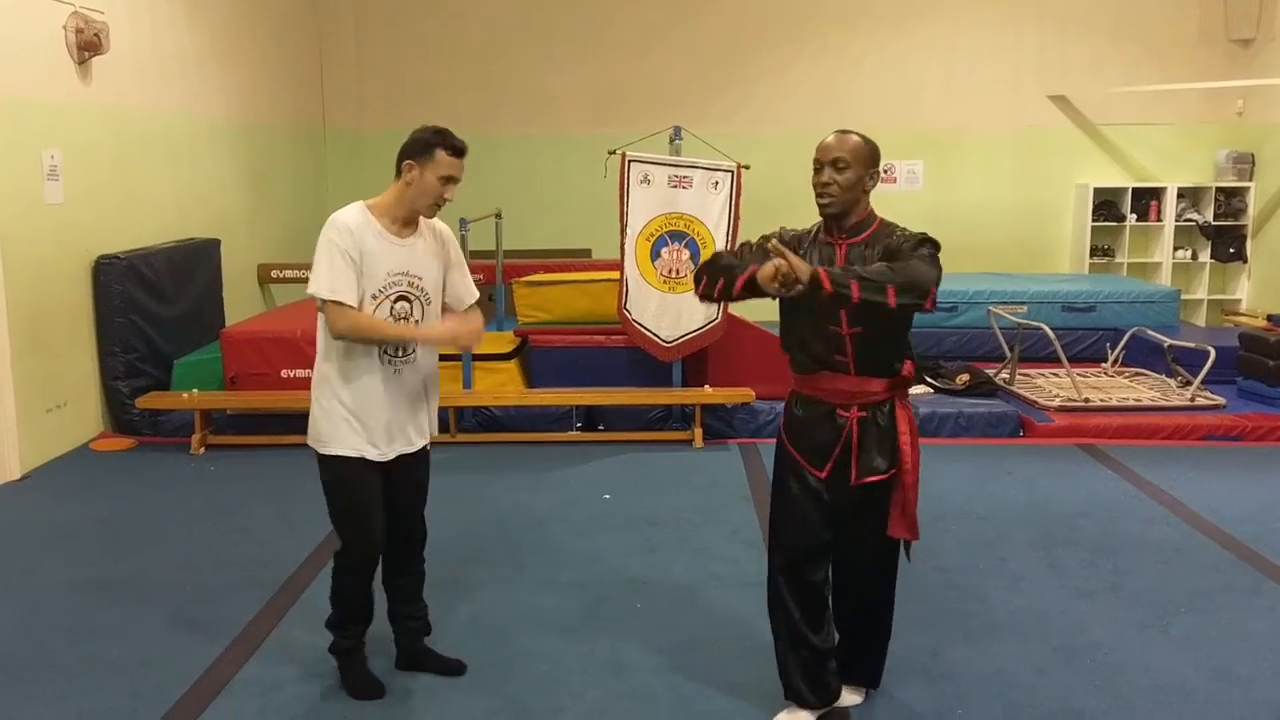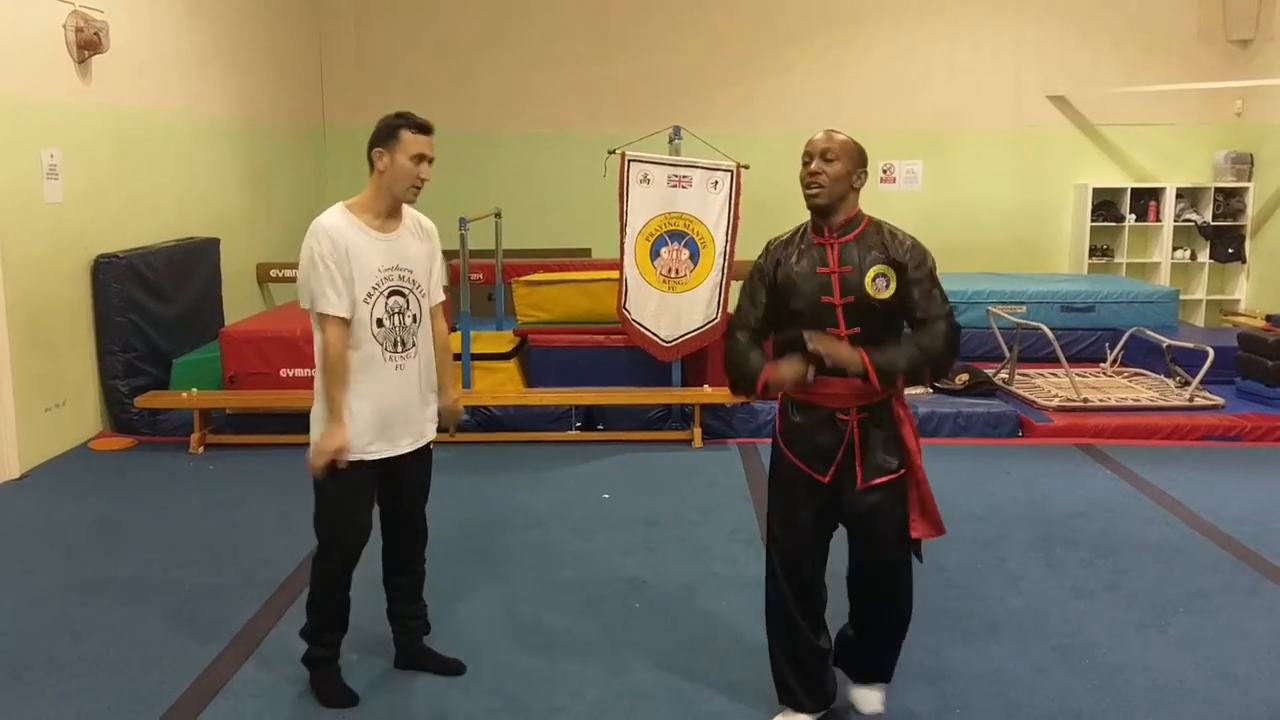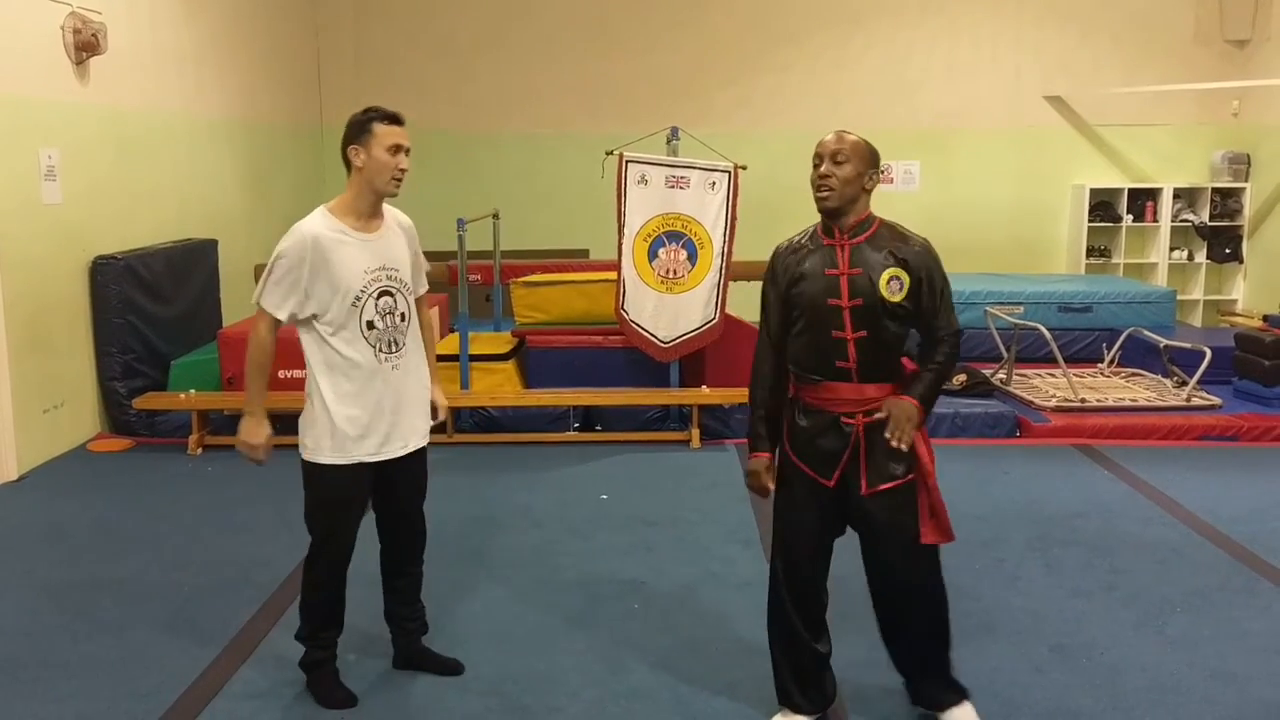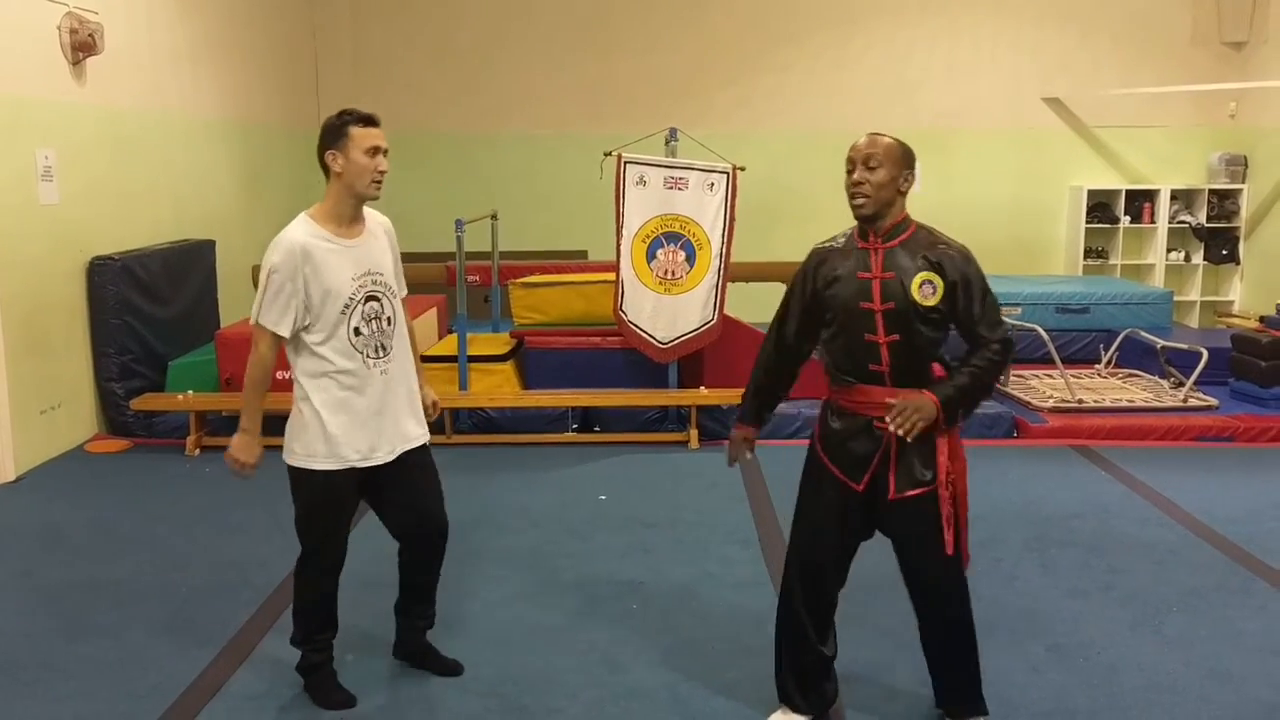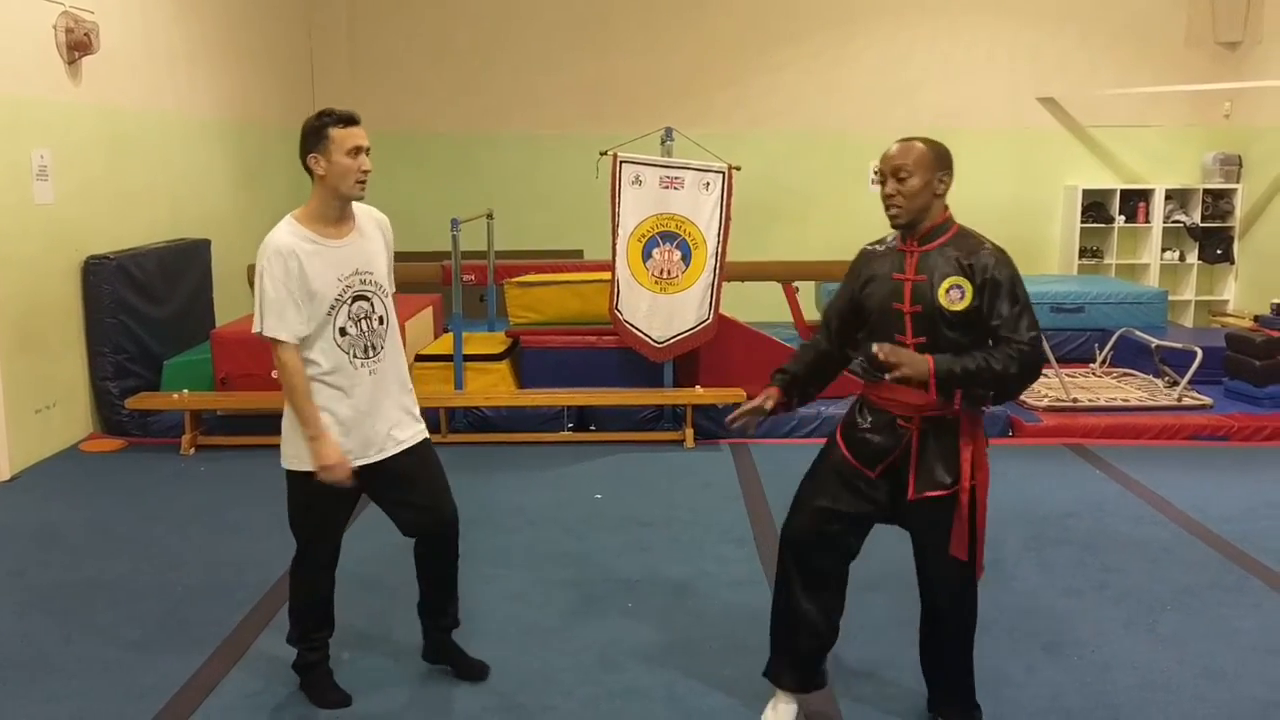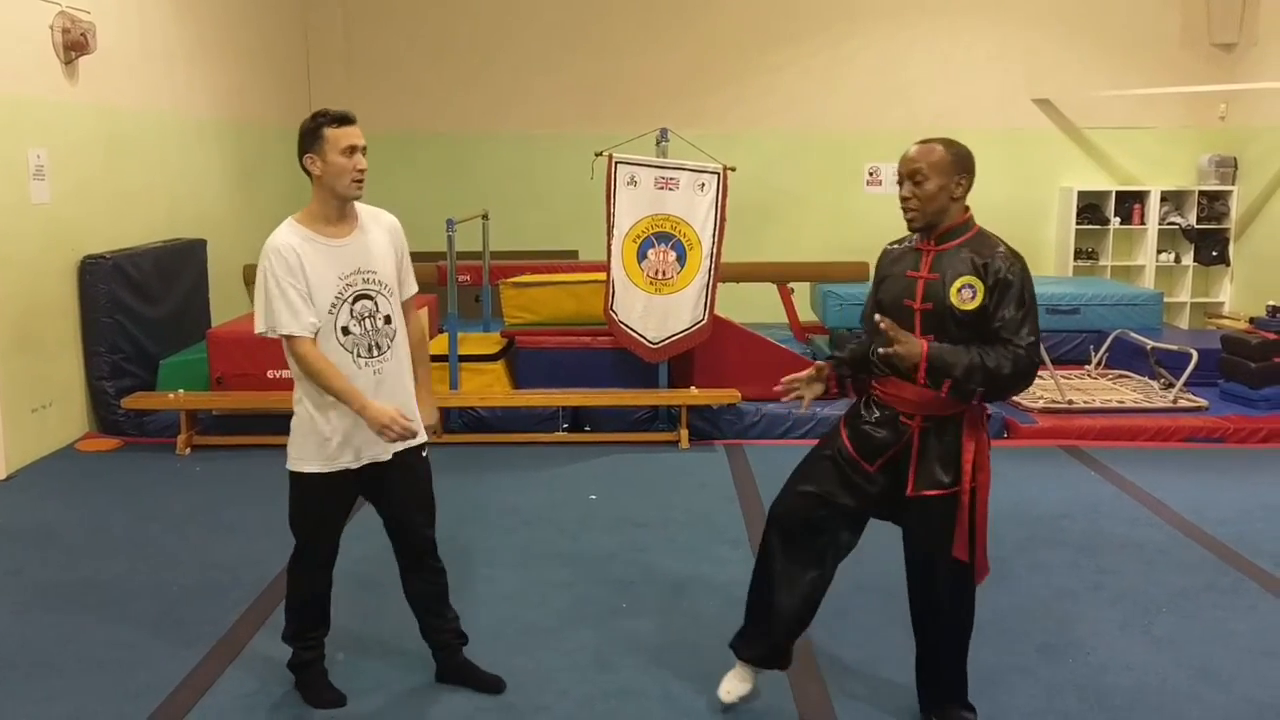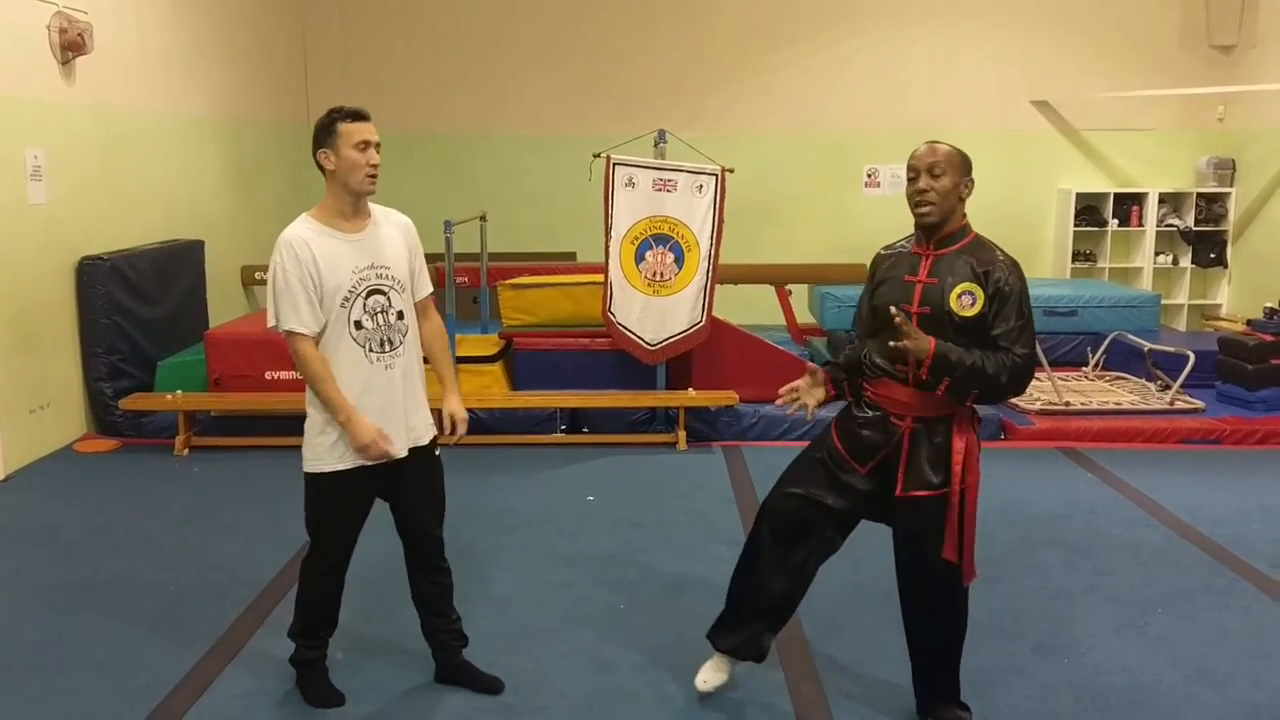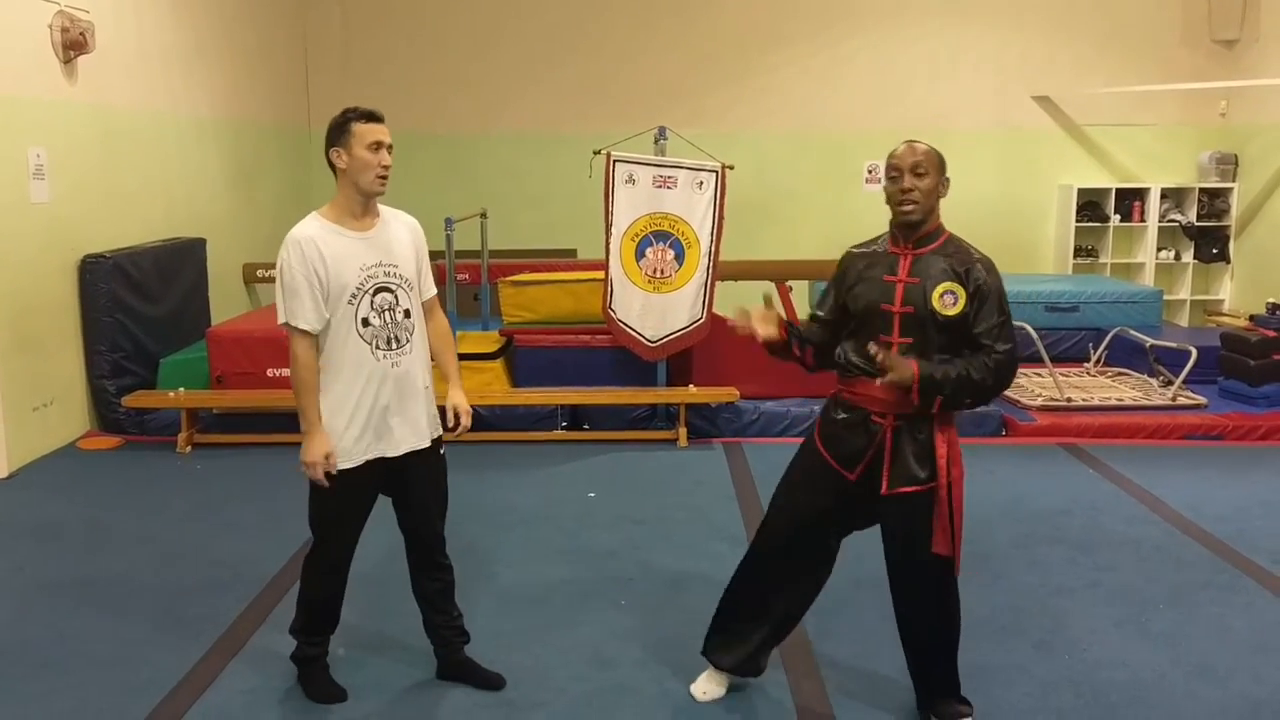
dt=0.2s
person 1, frame 1
left shoulder: (440, 238)
right shoulder: (347, 229)
left elbow: (467, 314)
right elbow: (343, 320)
left wrist: (466, 330)
right wrist: (428, 332)
left hip: (409, 424)
right hip: (349, 428)
left knee: (408, 539)
right knee: (364, 542)
left ankle: (411, 641)
right ankle: (349, 648)
person 1, frame 2
left shoulder: (424, 230)
right shoulder: (331, 233)
right elbow: (328, 334)
left wrist: (448, 389)
right wrist: (332, 421)
left hip: (411, 425)
right hip: (353, 433)
left knee: (408, 538)
right knee: (340, 548)
left ankle: (410, 641)
right ankle: (321, 658)
person 1, frame 3
left shoulder: (403, 228)
right shoulder: (311, 240)
right elbow: (268, 328)
left wrist: (432, 380)
right wrist: (254, 415)
left hip: (404, 427)
right hip: (340, 437)
left knee: (407, 541)
right knee: (331, 553)
left ankle: (408, 641)
right ankle: (319, 661)
person 1, frame 4
left shoulder: (382, 229)
right shoulder: (296, 247)
right elbow: (268, 344)
left wrist: (419, 381)
right wrist: (247, 430)
left hip: (398, 426)
right hip: (327, 442)
left knee: (428, 527)
right knee: (322, 558)
left ankle: (413, 637)
right ankle: (316, 663)
person 1, frame 5
left shoulder: (376, 226)
right shoulder: (283, 248)
right elbow: (286, 353)
right wrist: (319, 439)
left hip: (396, 424)
right hip: (324, 440)
left knee: (440, 526)
right knee: (317, 556)
left ankle: (439, 636)
right ankle: (312, 662)
person 1, frame 6
left shoulder: (386, 227)
right shoulder: (286, 249)
right elbow: (302, 348)
left wrist: (424, 395)
right wrist: (367, 409)
left hip: (400, 432)
right hip: (325, 443)
left knee: (420, 548)
right knee: (314, 557)
left ankle: (449, 655)
right ankle: (307, 663)
person 1, frame 7
left shoulder: (400, 227)
right shoulder: (299, 244)
left elbow: (425, 312)
right elbow: (303, 346)
left wrist: (450, 390)
right wrist: (352, 422)
left hip: (412, 430)
right hip: (342, 441)
left knee: (427, 548)
right knee: (328, 556)
left ankle: (449, 656)
right ankle: (309, 661)
person 1, frame 8
left shoulder: (407, 229)
right shoulder: (308, 242)
left elbow: (432, 313)
right elbow: (300, 344)
left wrist: (454, 387)
right wrist: (312, 432)
left hip: (417, 428)
right hip: (347, 437)
left knee: (429, 545)
right knee: (331, 553)
left ankle: (451, 652)
right ankle: (311, 657)
person 2, frame 1
left shoulder: (908, 246)
right shoulder: (791, 242)
left elbow: (916, 290)
right elbow: (708, 280)
left wrist: (820, 276)
right wrist: (756, 273)
left hip: (877, 427)
right hip: (809, 422)
left knee: (868, 563)
right knee: (795, 560)
person 2, frame 2
left shoulder: (899, 250)
right shoulder: (780, 254)
left elbow: (940, 337)
right elbow: (739, 338)
left wrist: (866, 361)
right wrist: (768, 371)
left hip: (874, 430)
right hip: (805, 430)
left knee: (885, 564)
right knee: (793, 570)
left ankle: (861, 667)
person 2, frame 3
left shoulder: (908, 252)
right shoulder: (790, 257)
left elbow: (943, 340)
right elbow: (771, 355)
left wrist: (917, 399)
right wrist: (762, 445)
left hip: (888, 434)
right hip: (811, 434)
left knee: (909, 574)
right knee: (796, 572)
person 2, frame 4
left shoulder: (945, 258)
right shoulder: (827, 258)
left elbow: (994, 346)
right elbow: (786, 341)
left wrist: (940, 399)
right wrist: (751, 417)
left hip: (920, 443)
right hip: (843, 435)
left knee: (938, 581)
right knee: (811, 569)
person 2, frame 5
left shoulder: (983, 262)
right shoulder: (873, 259)
left elbow: (1022, 358)
right elbow: (834, 336)
left wrist: (936, 371)
right wrist: (780, 390)
left hip: (944, 441)
right hip: (869, 428)
left knee: (947, 581)
right knee: (808, 536)
person 2, frame 6
left shoulder: (997, 264)
right shoulder: (895, 256)
left elbow: (1018, 363)
left wrist: (928, 355)
right wrist: (835, 371)
left hip: (946, 440)
right hip: (875, 423)
left knee: (943, 579)
right knee: (796, 518)
right ankle: (756, 653)
person 2, frame 7
left shoulder: (994, 270)
right shoulder: (889, 260)
left elbow: (1016, 368)
left wrist: (934, 353)
right wrist: (828, 380)
left hip: (937, 442)
right hip: (865, 426)
left knee: (935, 579)
right knee: (785, 520)
right ankle: (732, 644)
person 2, frame 8
left shoulder: (971, 270)
right shoulder: (860, 261)
left elbow: (997, 365)
right elbow: (826, 338)
left wrist: (923, 376)
right wrist: (780, 331)
left hip: (918, 441)
right hip: (844, 429)
left knee: (925, 576)
right knee: (785, 542)
right ankle: (729, 657)
